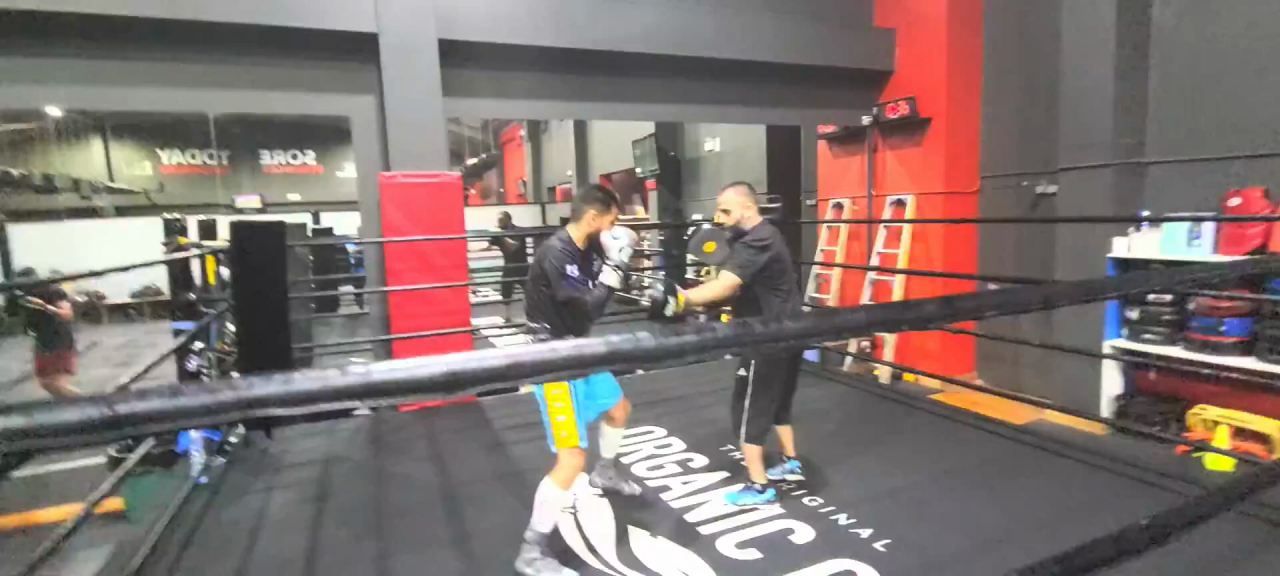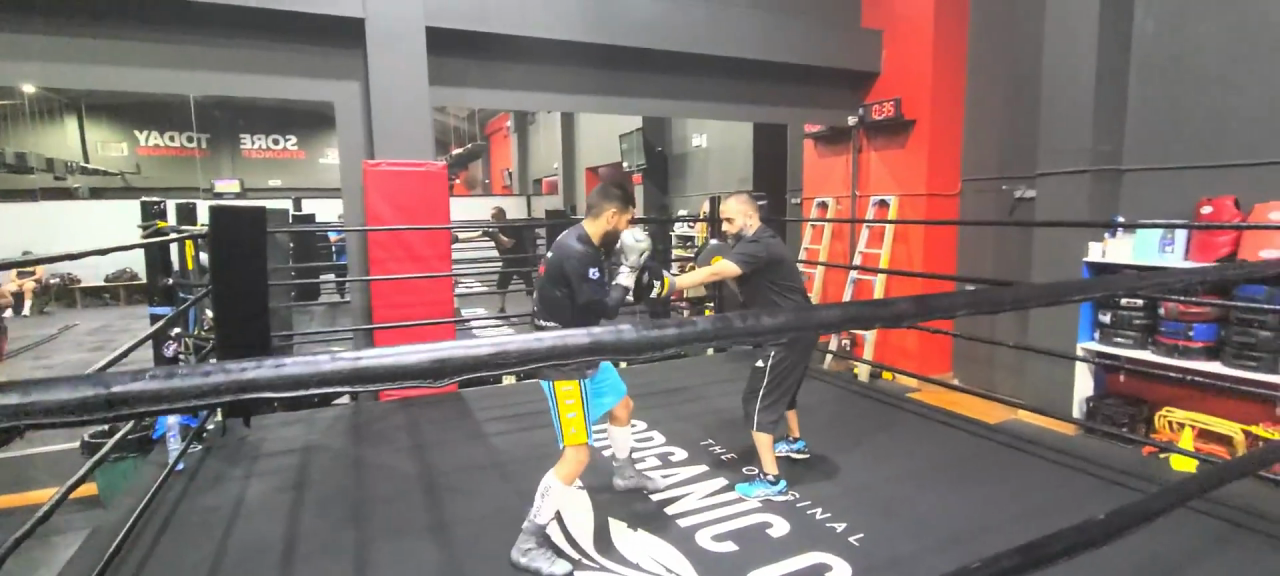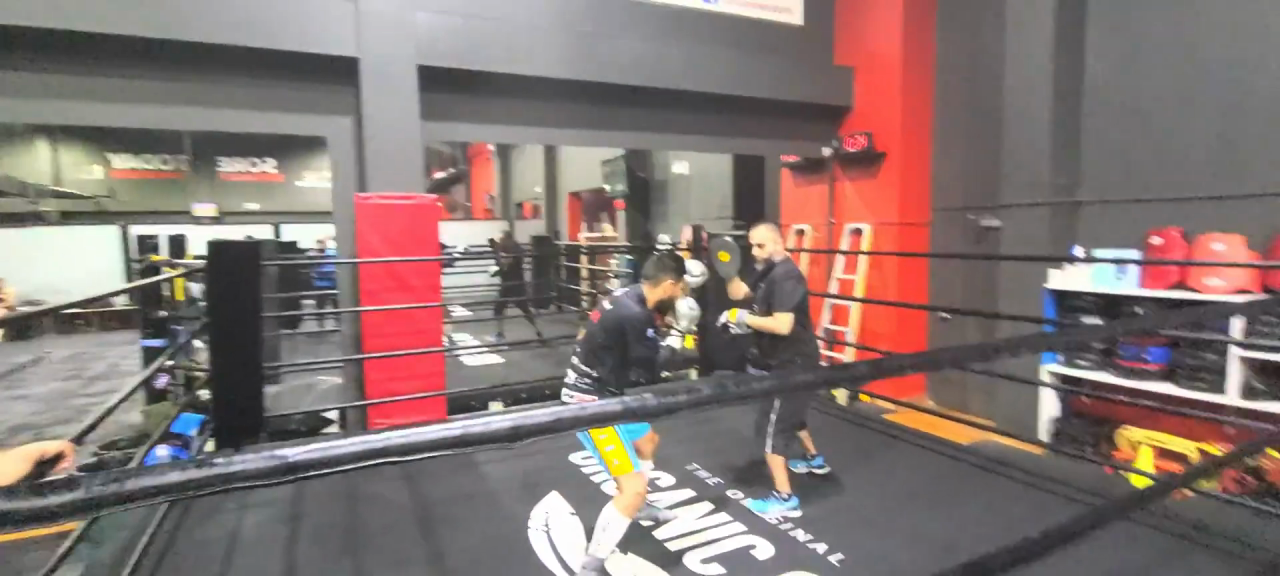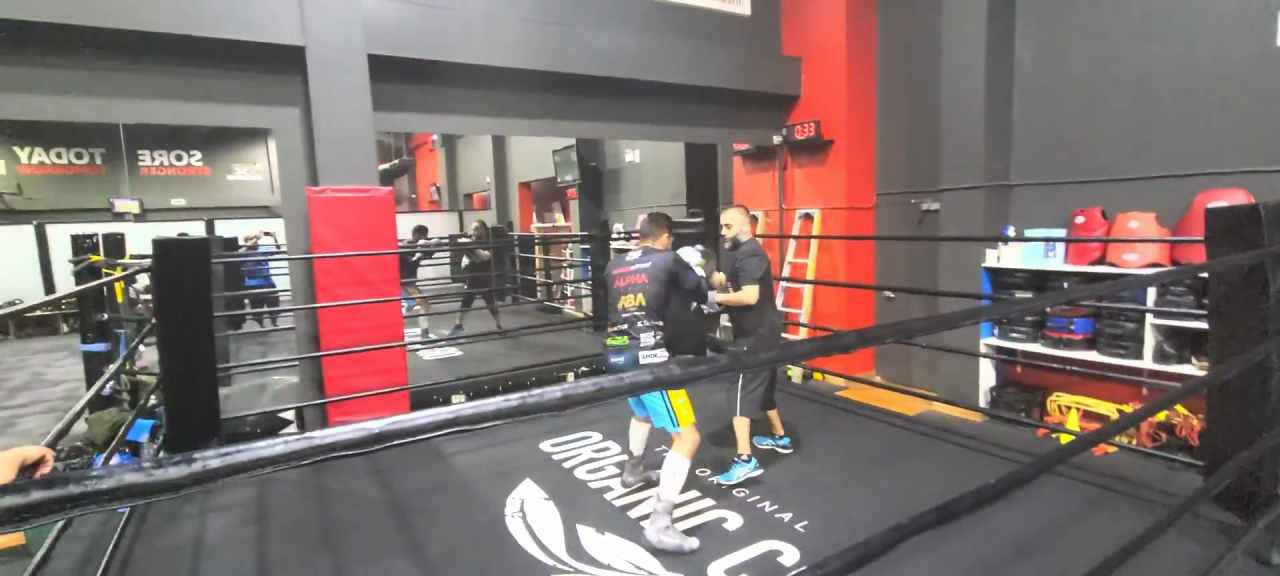
dt=1s
person 1, frame 1
left shoulder: (579, 249)
right shoulder: (557, 254)
left elbow: (589, 293)
right elbow: (587, 309)
left wrist: (613, 262)
right wrist: (613, 266)
left knee: (617, 407)
right knee: (572, 460)
left ankle: (606, 472)
person 1, frame 2
left shoulder: (581, 241)
right shoulder: (575, 253)
left elbow: (598, 294)
right elbow: (608, 308)
left wrist: (624, 253)
right wrist: (630, 265)
right hip: (563, 361)
left knee: (622, 408)
right knee: (576, 457)
left ankle: (625, 473)
right ankle: (527, 543)
person 1, frame 3
left shoulder: (630, 297)
right shoulder: (633, 314)
left elbow: (653, 312)
right elbow: (652, 368)
left hip: (604, 394)
right hip: (589, 402)
left knee: (648, 441)
right knee: (634, 489)
left ankle: (638, 508)
person 1, frame 4
left shoulder: (615, 266)
right shoulder: (668, 261)
right elbow: (702, 295)
right wrist: (693, 266)
left hip: (619, 355)
right hip: (649, 356)
left knee: (643, 413)
right knee: (687, 437)
left ankle: (633, 470)
right ankle: (660, 523)
person 2, frame 1
left shoulder: (757, 243)
right shoulder: (761, 236)
left elbow: (724, 286)
right elbow: (741, 285)
left wrist: (681, 298)
left knee: (749, 408)
right knee: (777, 400)
left ankle: (760, 488)
right ankle: (791, 463)
person 2, frame 2
left shoulder: (758, 247)
right shoulder: (759, 242)
left elbow: (715, 273)
left wrist: (669, 283)
left hip: (789, 335)
right hip: (797, 330)
left knee: (759, 401)
right knee: (780, 387)
left ankle: (771, 481)
right ankle: (795, 442)
person 2, frame 3
left shoulder: (786, 277)
right shoulder: (767, 273)
left elbow: (782, 326)
right elbow: (737, 293)
left wrist: (742, 318)
left hip: (794, 362)
right hip: (789, 360)
left knee: (771, 424)
right knee: (789, 412)
left ankle: (784, 498)
right ankle: (814, 458)
person 2, frame 4
left shoulder: (747, 255)
right shoulder: (741, 252)
left elbow: (748, 296)
right elbow: (723, 281)
left wrist: (713, 298)
left hip: (756, 334)
right hip: (762, 331)
left knee: (741, 393)
right knee: (762, 387)
left ankle: (745, 459)
right ankle: (779, 437)
